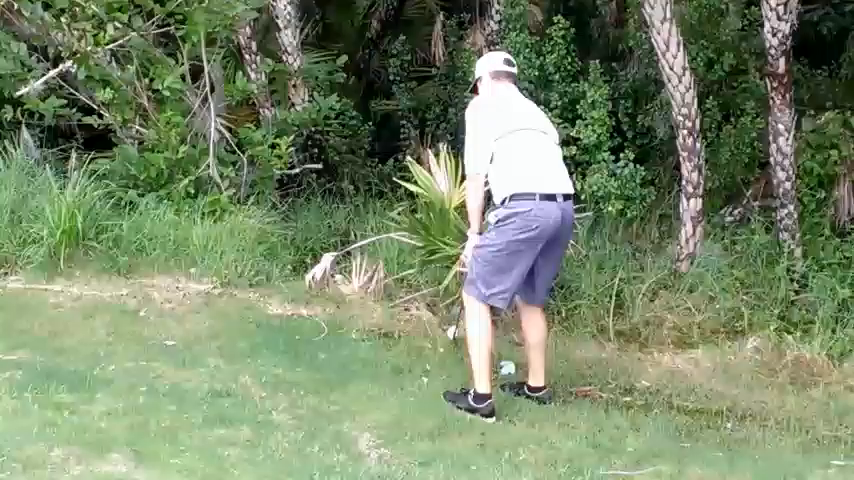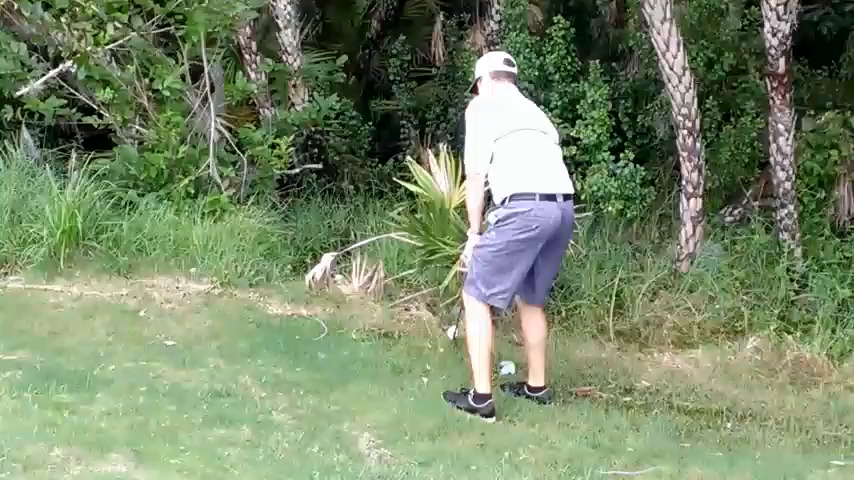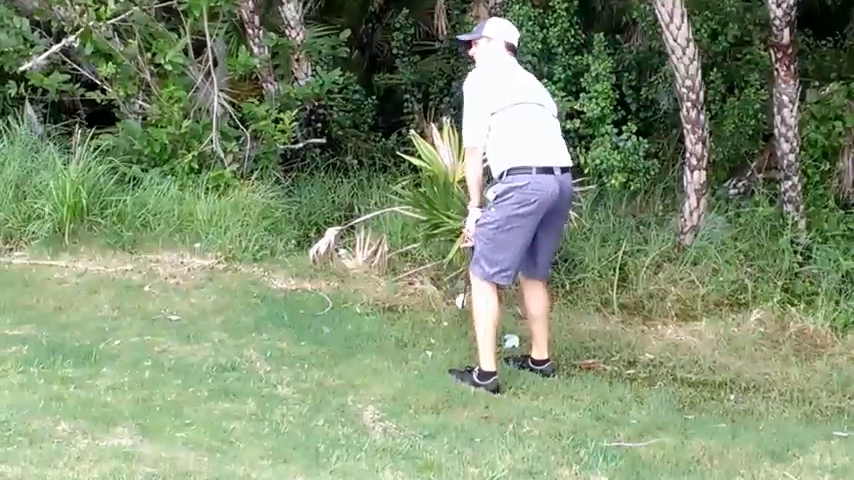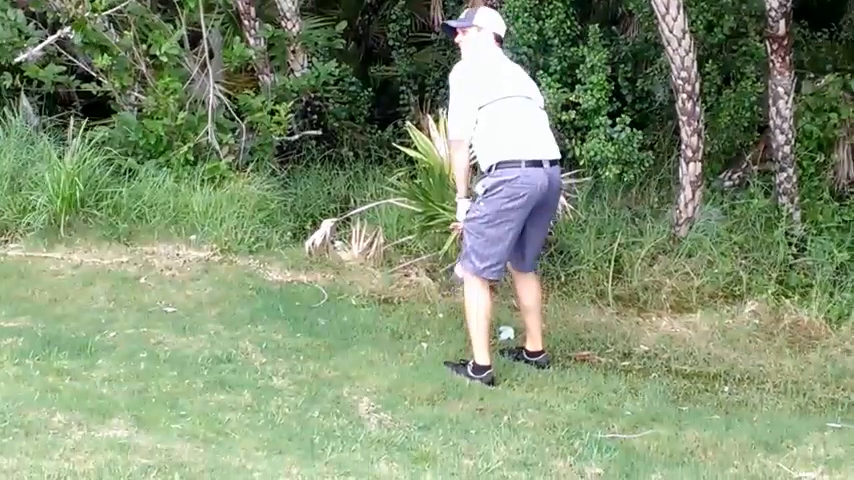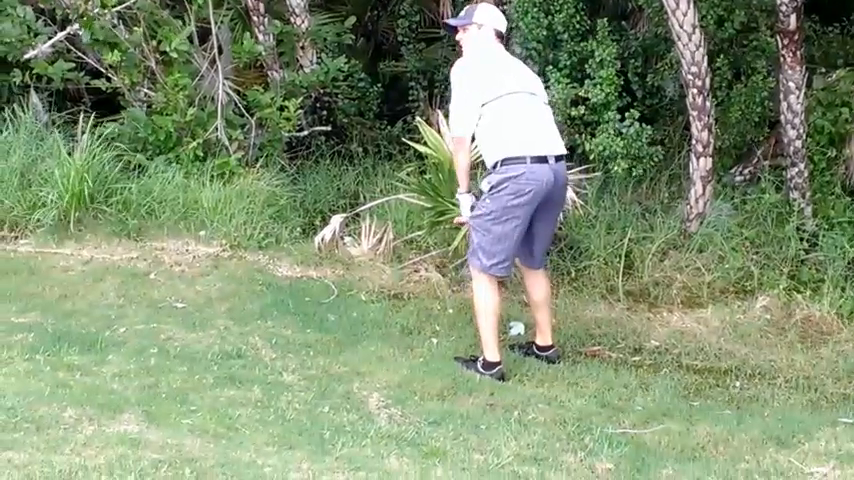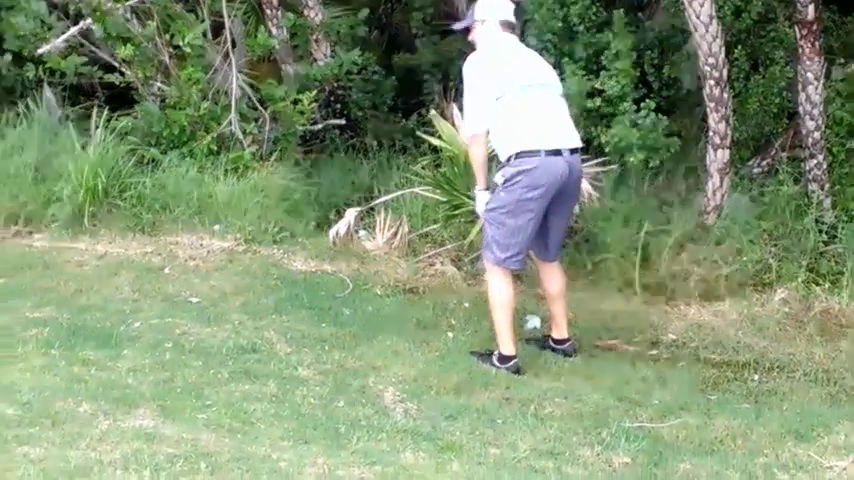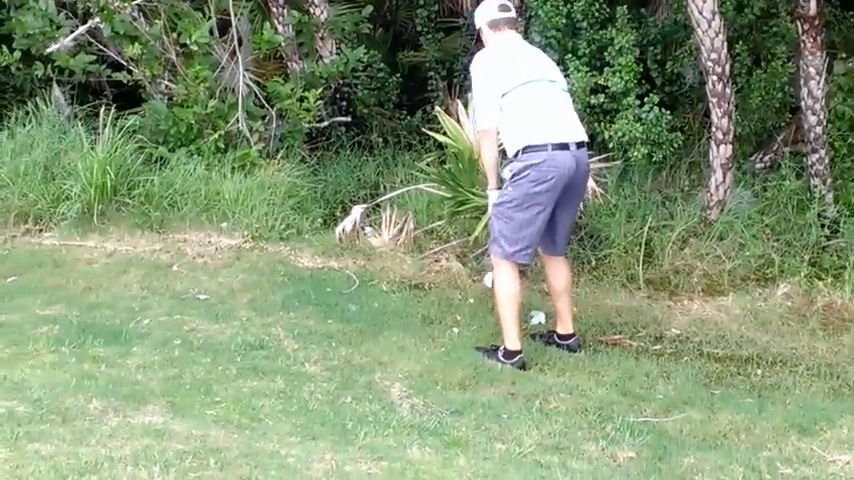
dt=0.2s
person 1, frame 1
left shoulder: (483, 105)
right shoulder: (534, 111)
left elbow: (476, 175)
left wrist: (473, 234)
left hip: (525, 207)
right hip: (563, 207)
left knee: (476, 296)
right knee: (530, 300)
left ankle: (481, 396)
right ankle: (537, 385)
person 1, frame 2
left shoulder: (483, 105)
right shoulder: (534, 110)
left elbow: (475, 175)
left wrist: (474, 233)
left hip: (525, 207)
right hip: (563, 206)
left knee: (476, 296)
right knee: (530, 300)
left ankle: (480, 396)
right ankle: (536, 385)
person 1, frame 3
left shoulder: (480, 76)
right shoulder: (531, 81)
left elbow: (473, 148)
left wrist: (474, 207)
left hip: (523, 181)
right hip: (561, 179)
left knee: (483, 276)
right knee: (532, 274)
left ankle: (485, 373)
right ankle: (540, 358)
person 1, frame 4
left shoulder: (467, 69)
right shoulder: (517, 73)
left elbow: (459, 140)
left wrist: (462, 199)
left hip: (511, 174)
right hip: (550, 171)
left knee: (474, 271)
right knee: (523, 266)
left ankle: (480, 366)
right ankle: (535, 349)
person 1, frame 5
left shoulder: (468, 66)
right shoulder: (521, 68)
left elbow: (460, 137)
left wrist: (464, 192)
left hip: (517, 170)
right hip: (556, 167)
left knee: (482, 267)
right knee: (532, 262)
left ankle: (490, 362)
right ankle: (544, 344)
person 1, frame 6
left shoulder: (481, 60)
right shoulder: (536, 60)
left elbow: (476, 133)
left wrist: (482, 189)
left hip: (530, 163)
right hip: (571, 160)
left knee: (497, 261)
right knee: (547, 254)
left ankle: (505, 356)
right ankle: (561, 338)
person 1, frame 7
left shoulder: (487, 58)
right shoulder: (540, 57)
left elbow: (487, 131)
left wrist: (493, 189)
left hip: (538, 158)
right hip: (576, 154)
left knee: (503, 255)
right knee: (553, 249)
left ankle: (511, 351)
right ankle: (565, 333)
